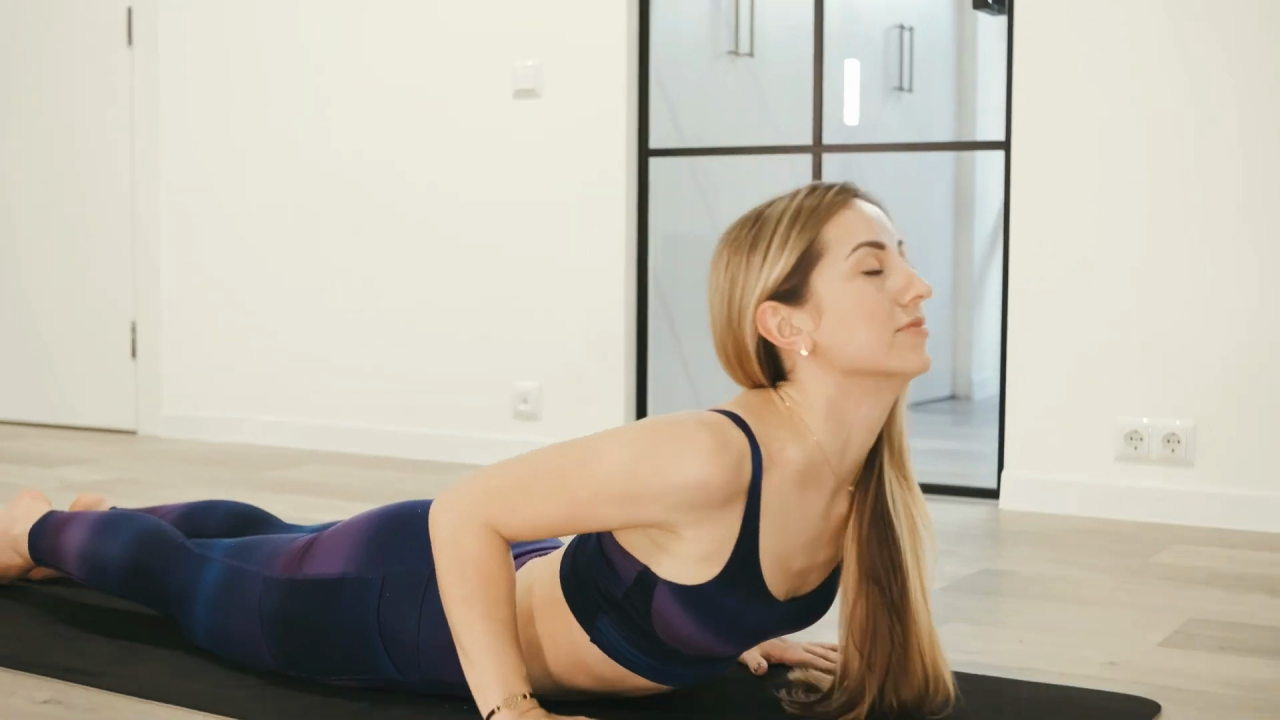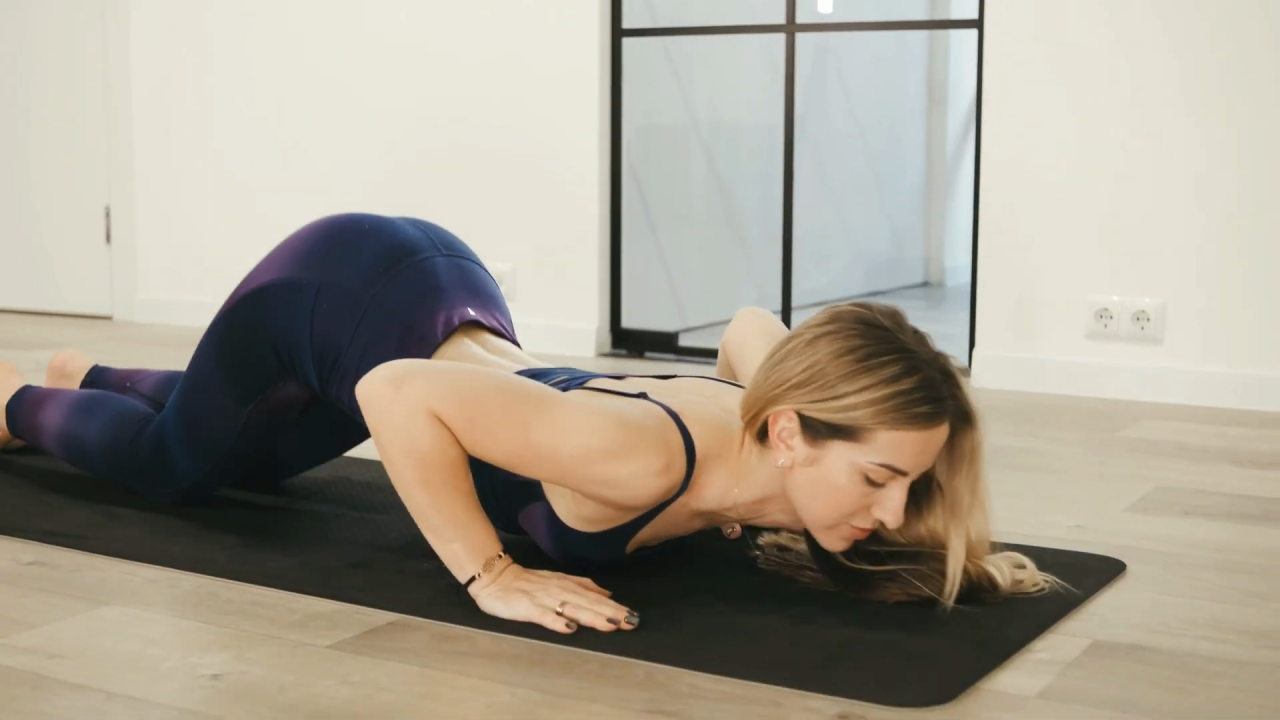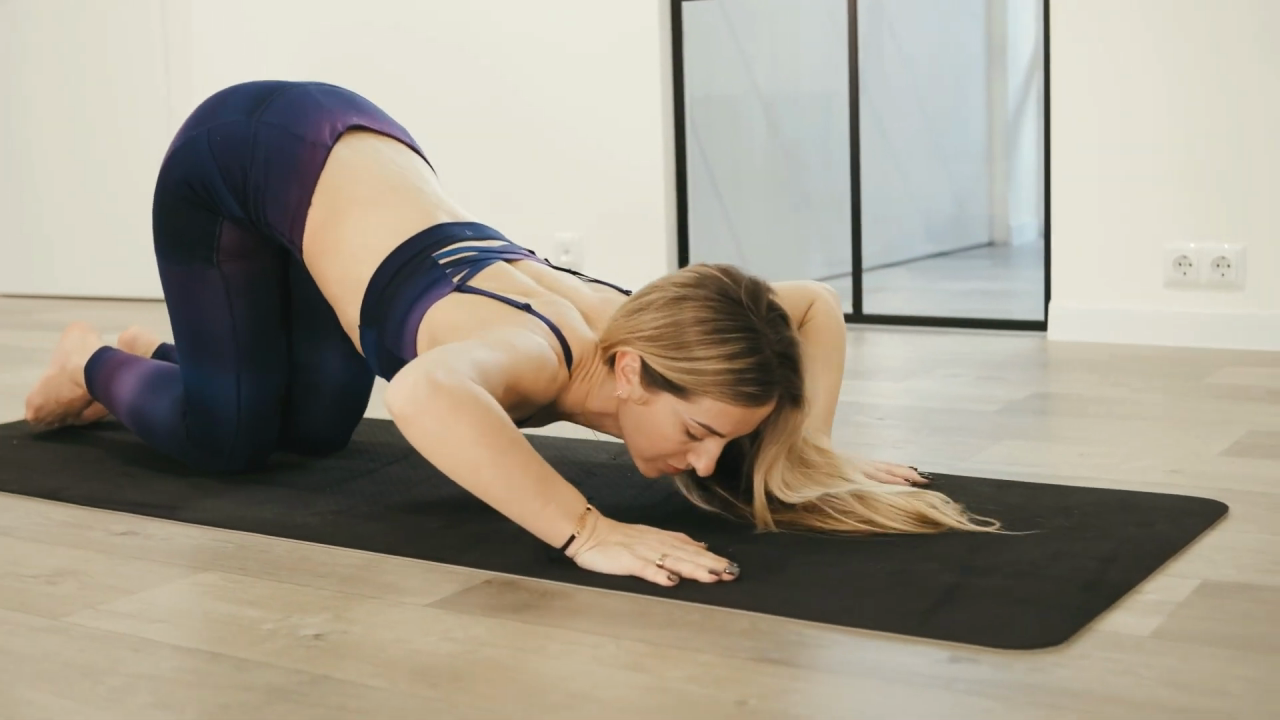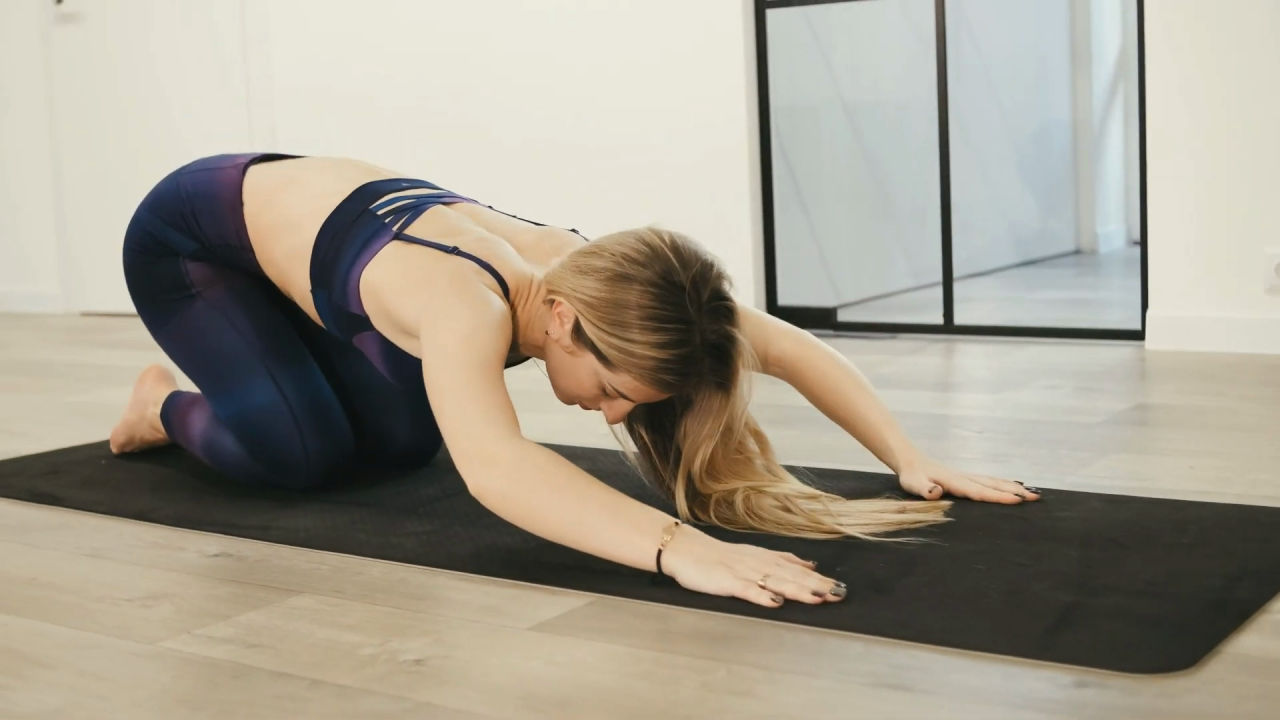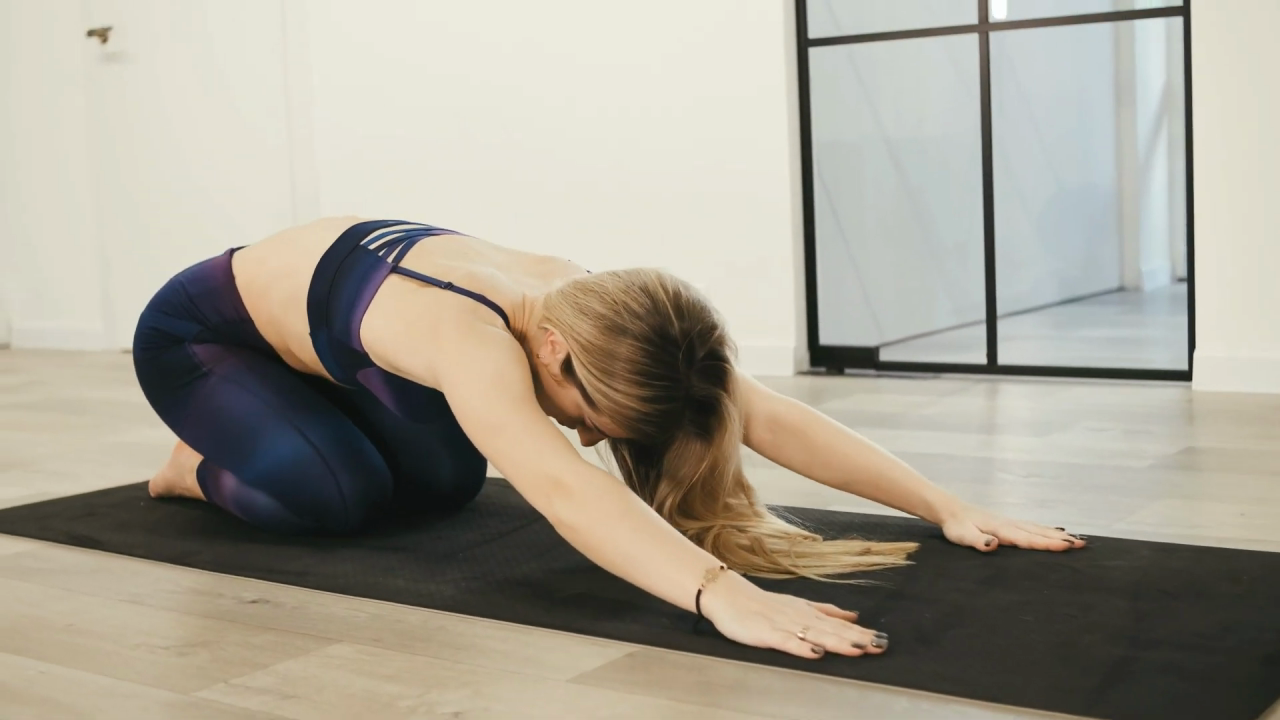
dt=1s
person 1, frame 1
left shoulder: (853, 451)
right shoulder: (705, 461)
right elbow: (465, 512)
left wrist: (755, 630)
left hip: (513, 582)
right hip: (406, 609)
left knee: (277, 540)
right knee: (185, 579)
left ankle: (111, 513)
person 1, frame 2
left shoulder: (768, 411)
right shoulder: (648, 459)
left elbow: (750, 326)
right elbow: (394, 392)
left wrist: (763, 508)
right wrist: (492, 577)
left hip: (429, 286)
right hip: (330, 297)
left knee: (250, 462)
right knee: (169, 466)
left ankle: (91, 378)
person 1, frame 3
left shoulder: (644, 334)
right shoulder: (527, 355)
left elbow: (814, 302)
right elbow: (428, 394)
left wrist: (815, 450)
right wrist: (585, 532)
left hip: (343, 145)
right hip: (236, 158)
left knee: (317, 429)
right knee: (228, 434)
left ankle: (155, 351)
right ankle: (95, 366)
person 1, frame 4
left shoulder: (593, 278)
right shoulder: (468, 302)
left elbow: (791, 347)
right elbow: (494, 466)
left wrist: (909, 462)
right wrist: (681, 550)
left hip: (294, 220)
right hip: (191, 233)
left knee: (402, 442)
right knee: (301, 450)
left ankle: (239, 387)
right ankle: (170, 408)
person 1, frame 5
left shoulder: (593, 308)
right shoulder: (467, 337)
left elbow: (769, 417)
right elbow: (559, 489)
left wrist: (946, 507)
right wrist: (722, 594)
left hip: (307, 332)
right hip: (198, 329)
left knee: (444, 481)
right knee: (337, 492)
left ankle: (279, 433)
right ankle: (205, 466)
